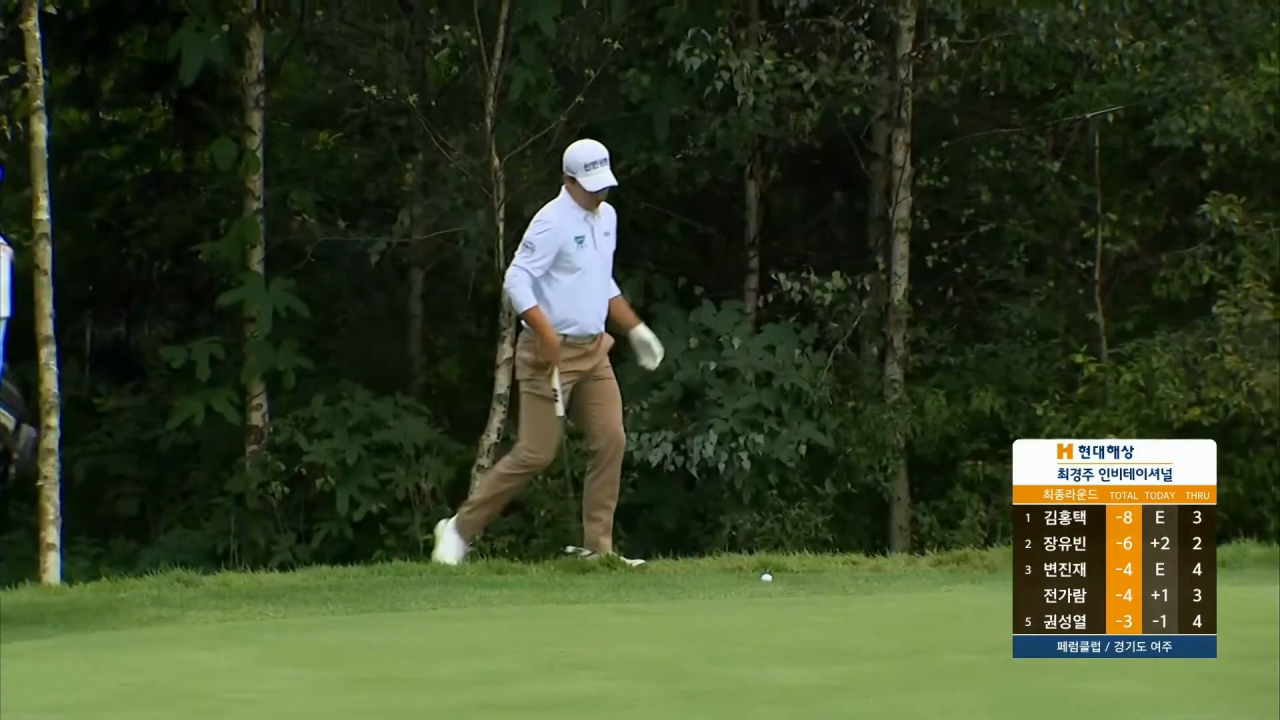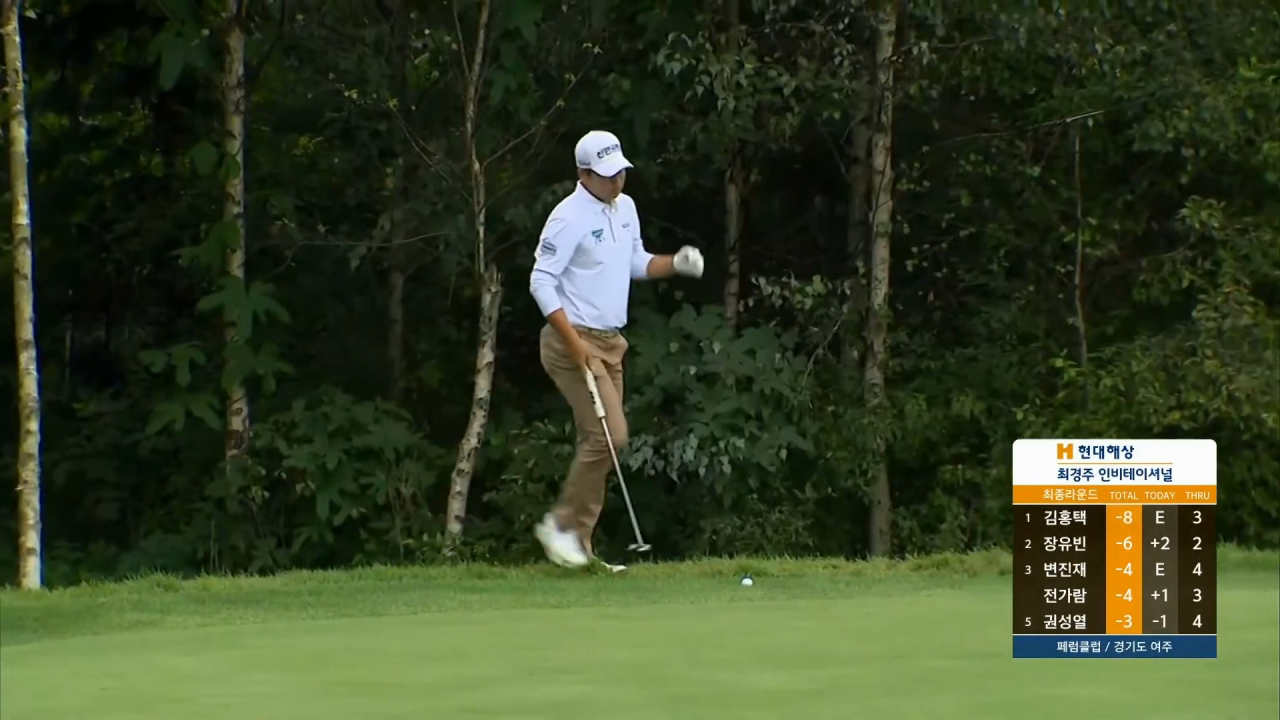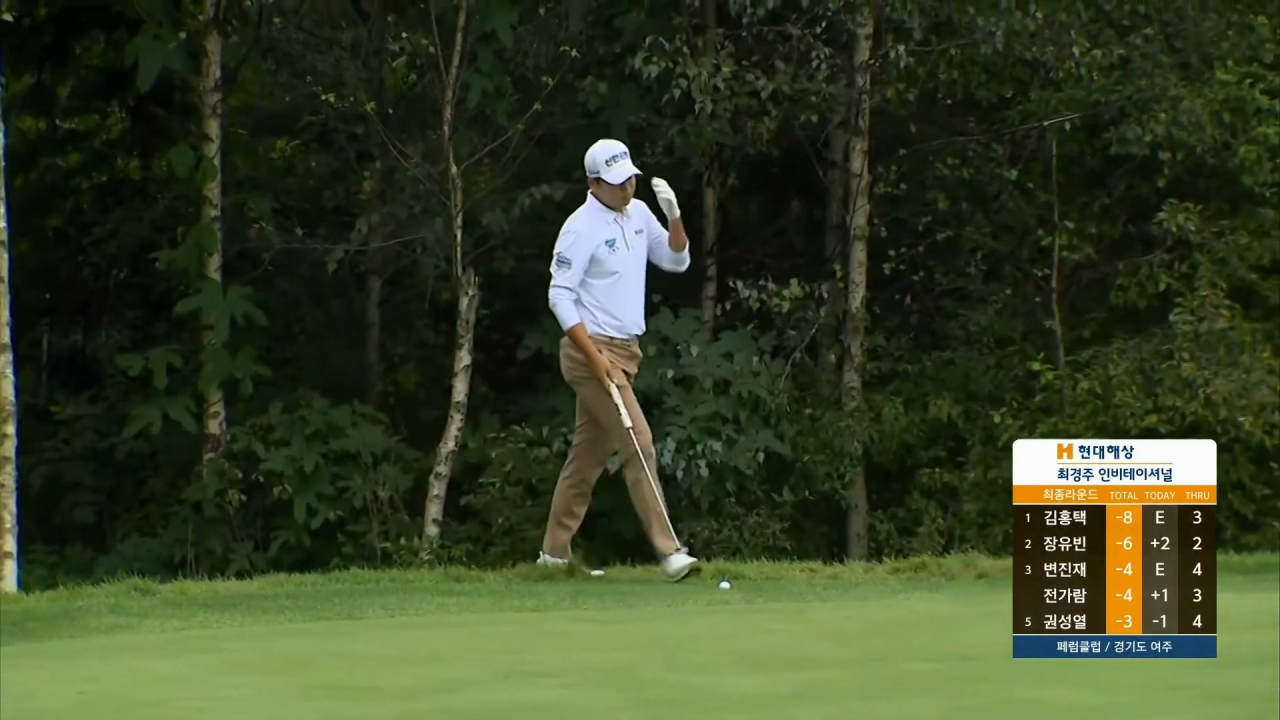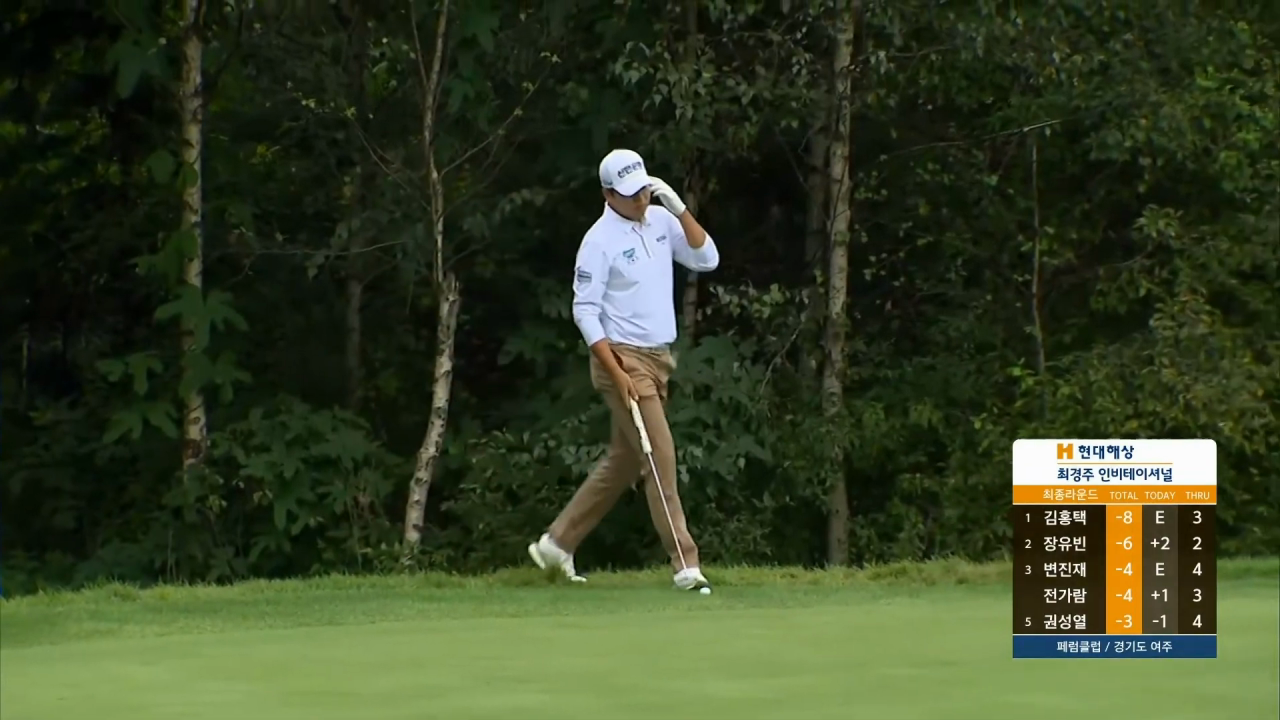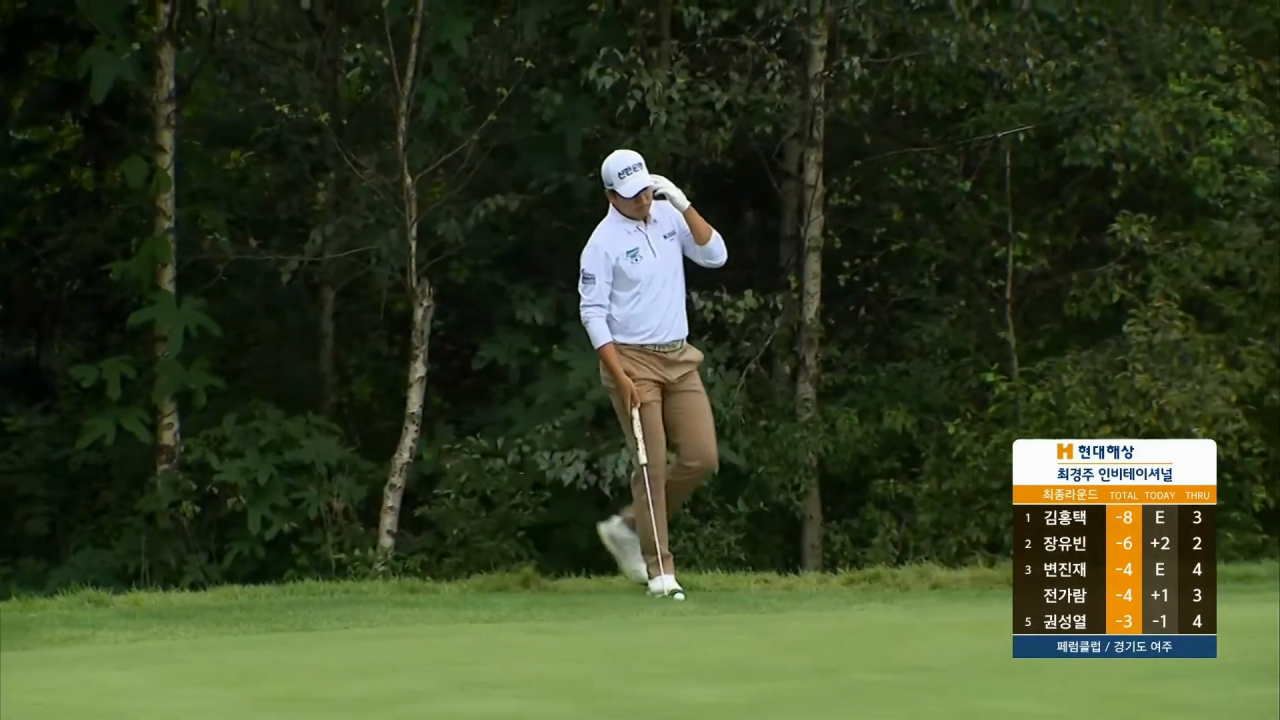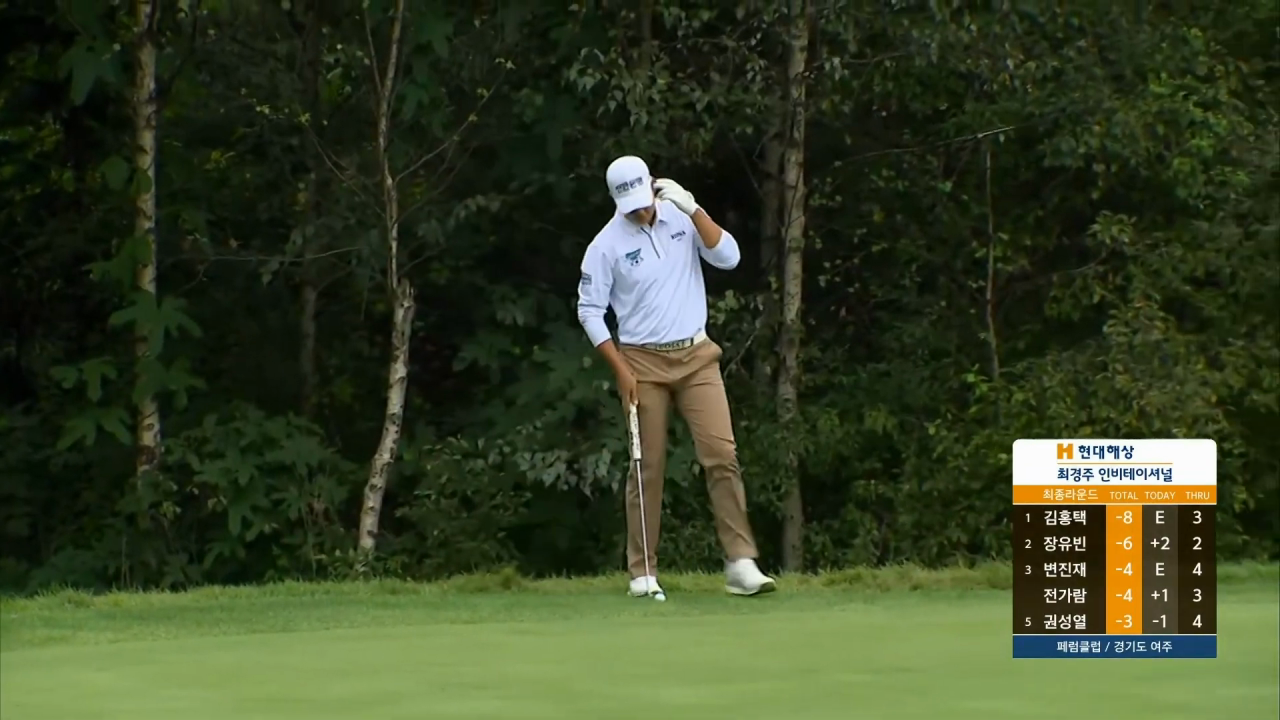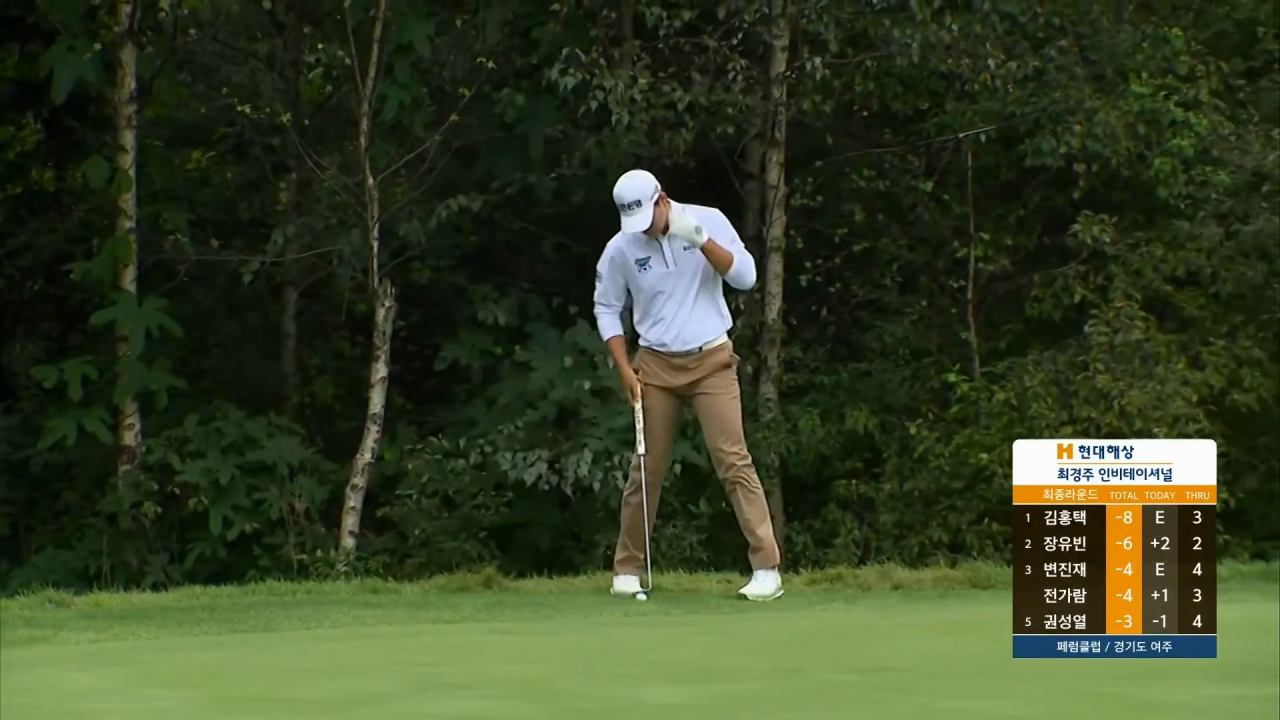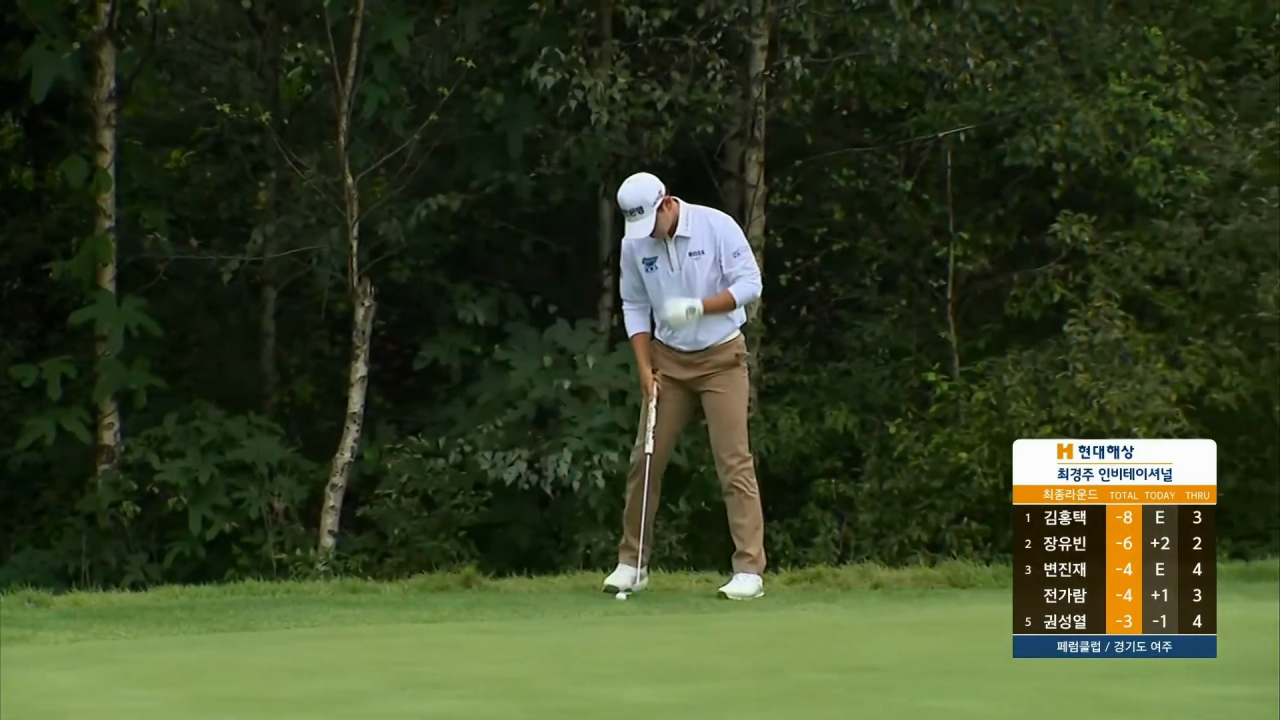
dt=0.2s
person 1, frame 1
left shoulder: (607, 216)
right shoulder: (552, 221)
right elbow: (516, 280)
left wrist: (635, 328)
right wrist: (546, 334)
left hip: (593, 350)
right hip: (546, 352)
left knee: (612, 445)
right knee: (535, 453)
left ankle: (597, 546)
right ankle: (459, 527)
person 1, frame 2
left shoulder: (625, 208)
right shoulder: (569, 216)
left elbow: (637, 265)
right elbow: (542, 282)
left wrist: (677, 263)
right wrist: (573, 340)
left hip: (609, 342)
right hip: (573, 343)
left knee: (601, 443)
right knee: (606, 438)
left ankle: (579, 545)
right ankle: (559, 523)
person 1, frame 3
left shoulder: (639, 213)
right shoulder: (580, 227)
left elbow: (676, 260)
right elbow: (560, 296)
left wrist: (673, 213)
right wrist: (592, 354)
left hip: (624, 350)
right hip: (592, 352)
left knee: (588, 455)
right knee: (638, 446)
left ankle: (555, 551)
right ankle: (670, 552)
person 1, frame 4
left shoulder: (660, 219)
right shoulder: (600, 240)
left elbow: (707, 260)
right elbow: (585, 311)
left wrist: (679, 208)
right wrist: (614, 370)
left hip: (658, 359)
right hip: (622, 361)
left knee: (622, 462)
right knee: (659, 461)
left ankle: (556, 542)
right ankle: (683, 564)
person 1, frame 5
left shoulder: (670, 216)
right shoulder: (603, 243)
left elbow: (716, 256)
right elbow: (592, 314)
left wrist: (684, 205)
right wrist: (620, 375)
left hip: (681, 358)
right hip: (633, 361)
left knee: (702, 454)
right knee: (652, 465)
left ankle: (627, 527)
right ankle: (657, 567)
person 1, frame 6
left shoulder: (685, 214)
right shoulder: (605, 245)
left elbow: (729, 258)
right elbow: (590, 311)
left wrist: (691, 209)
right wrist: (619, 369)
left hip: (696, 356)
right hip: (642, 362)
left knee: (721, 453)
right knee: (648, 467)
left ankle: (742, 560)
right ankle: (641, 570)
person 1, frame 7
left shoulder: (707, 221)
right shoulder: (620, 248)
left elbow: (745, 275)
right elbow: (607, 309)
left wrist: (701, 241)
right wrist: (623, 367)
left hip: (712, 362)
right hip: (655, 365)
left knee: (732, 460)
right knee: (646, 468)
left ankle: (766, 567)
right ankle: (628, 568)
person 1, frame 8
left shoulder: (717, 226)
right shoulder: (633, 246)
left elbow: (750, 284)
right elbow: (634, 308)
left wrist: (698, 307)
right wrist: (644, 366)
left hip: (720, 356)
right hip: (670, 360)
left knee: (733, 460)
right knee: (646, 458)
left ankle: (749, 569)
right ankle: (631, 561)
